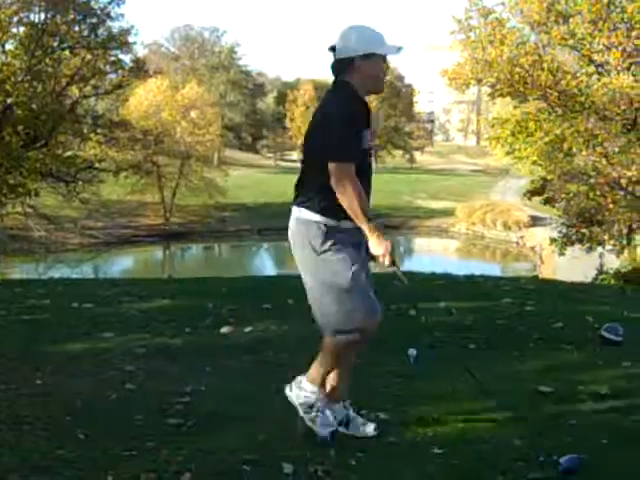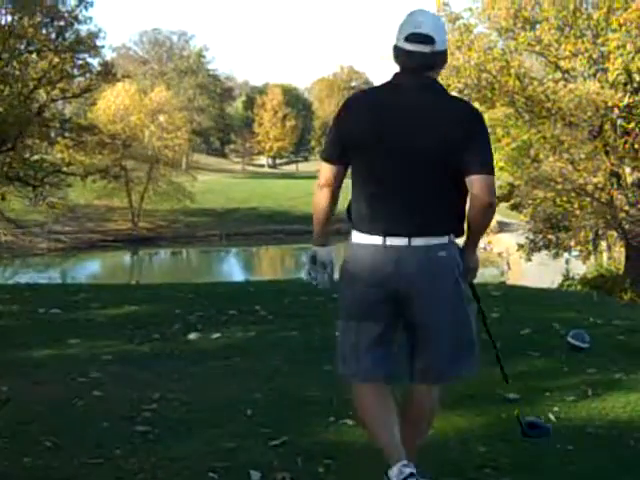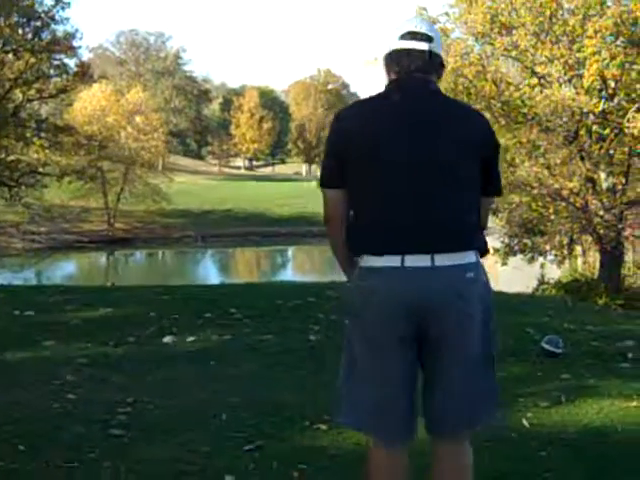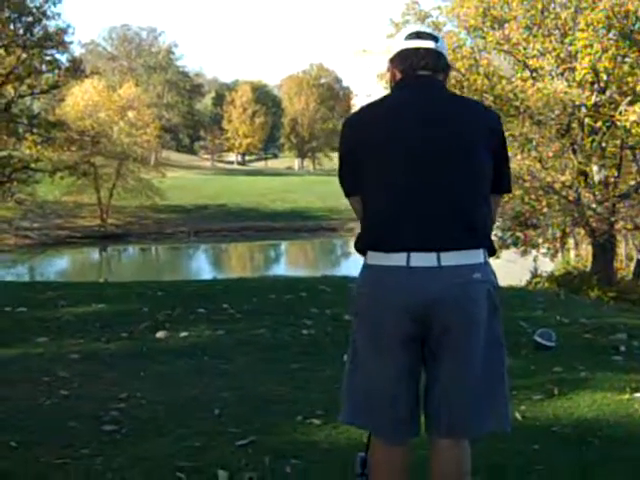
dt=0.7s
person 1, frame 1
left shoulder: (342, 105)
right shoulder: (346, 110)
right elbow: (344, 182)
left wrist: (364, 230)
right wrist: (373, 234)
left hip: (329, 226)
right hip: (322, 230)
left knee: (338, 318)
right knee: (361, 320)
left ankle: (330, 405)
right ankle: (308, 386)
person 1, frame 2
left shoulder: (357, 107)
right shoulder: (463, 116)
left elbow: (326, 184)
right elbow: (483, 196)
left wrist: (320, 242)
right wrist: (469, 248)
left hip: (367, 253)
right hip: (434, 255)
left knee: (366, 373)
right knee: (427, 374)
person 1, frame 3
left shoulder: (351, 121)
right shoulder: (474, 125)
left elbow: (335, 218)
right elbow: (482, 212)
left wrist: (354, 276)
left hip: (381, 280)
right hip: (457, 278)
left knee: (386, 431)
right knee: (452, 430)
person 1, frame 4
left shoulder: (360, 124)
right shoulder: (484, 120)
left elbow: (364, 212)
right elbow: (489, 210)
left hip: (387, 278)
right hip: (464, 277)
left knee: (388, 428)
right knee: (452, 428)
